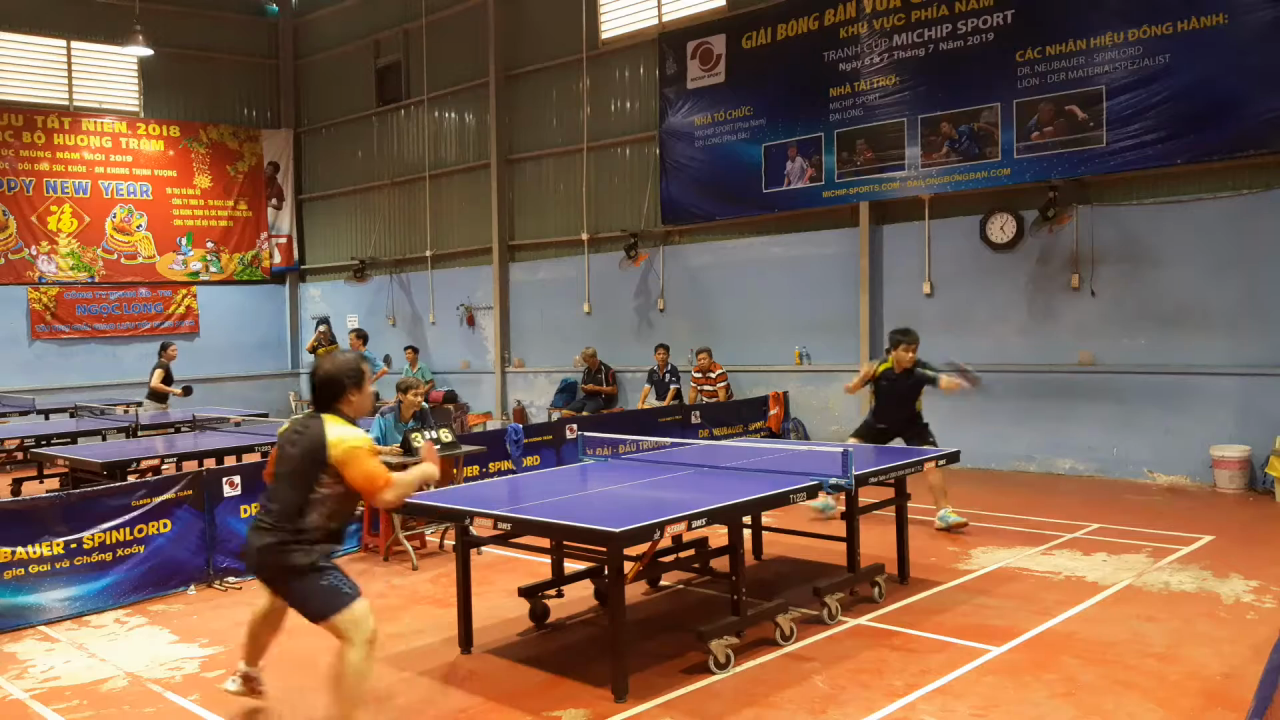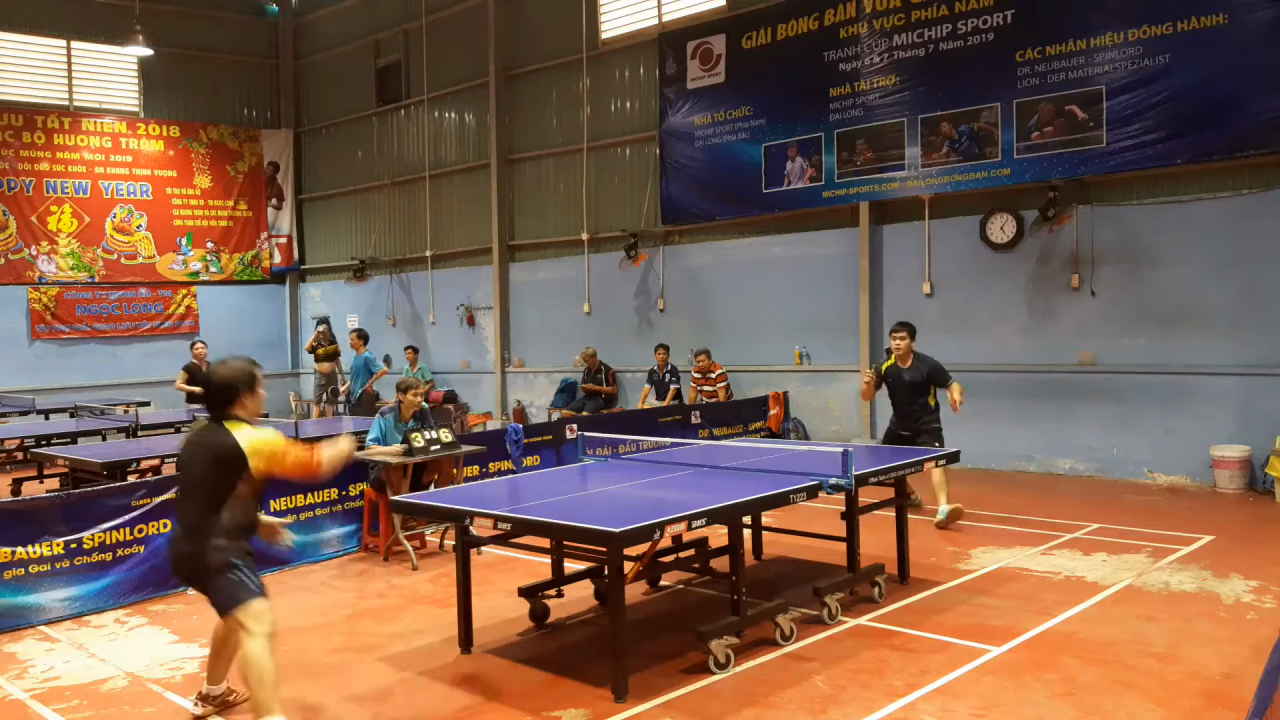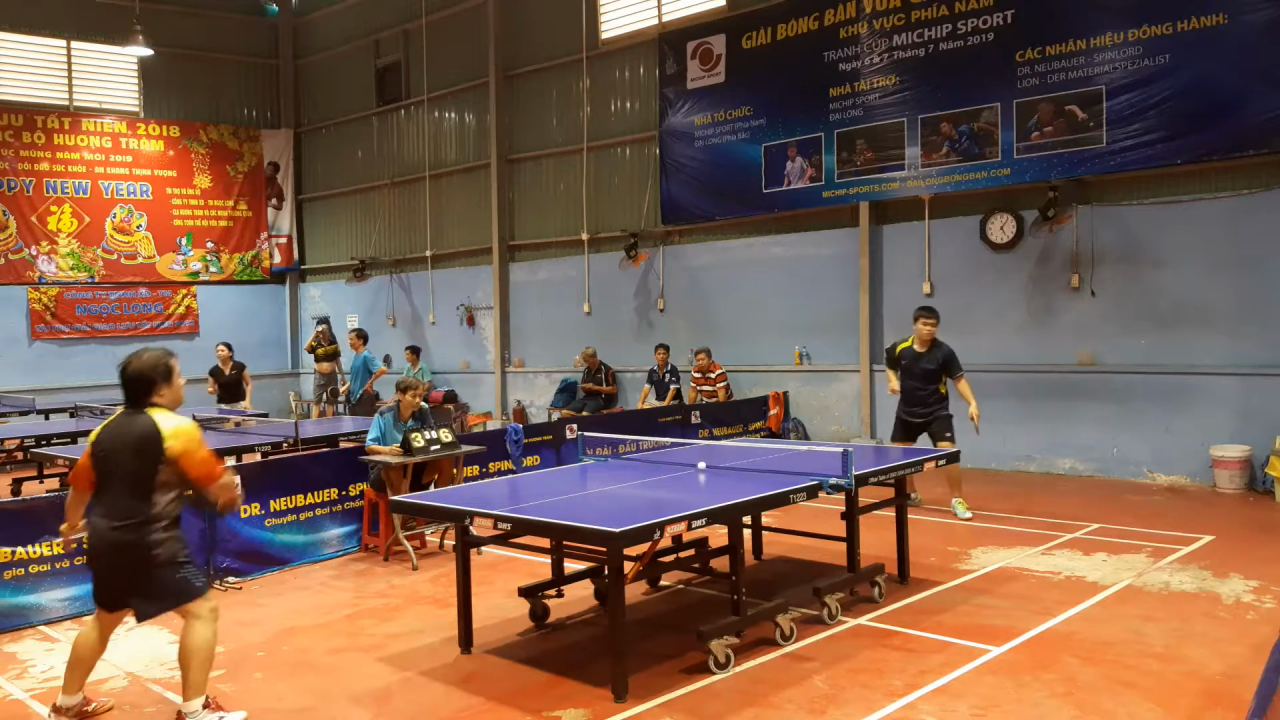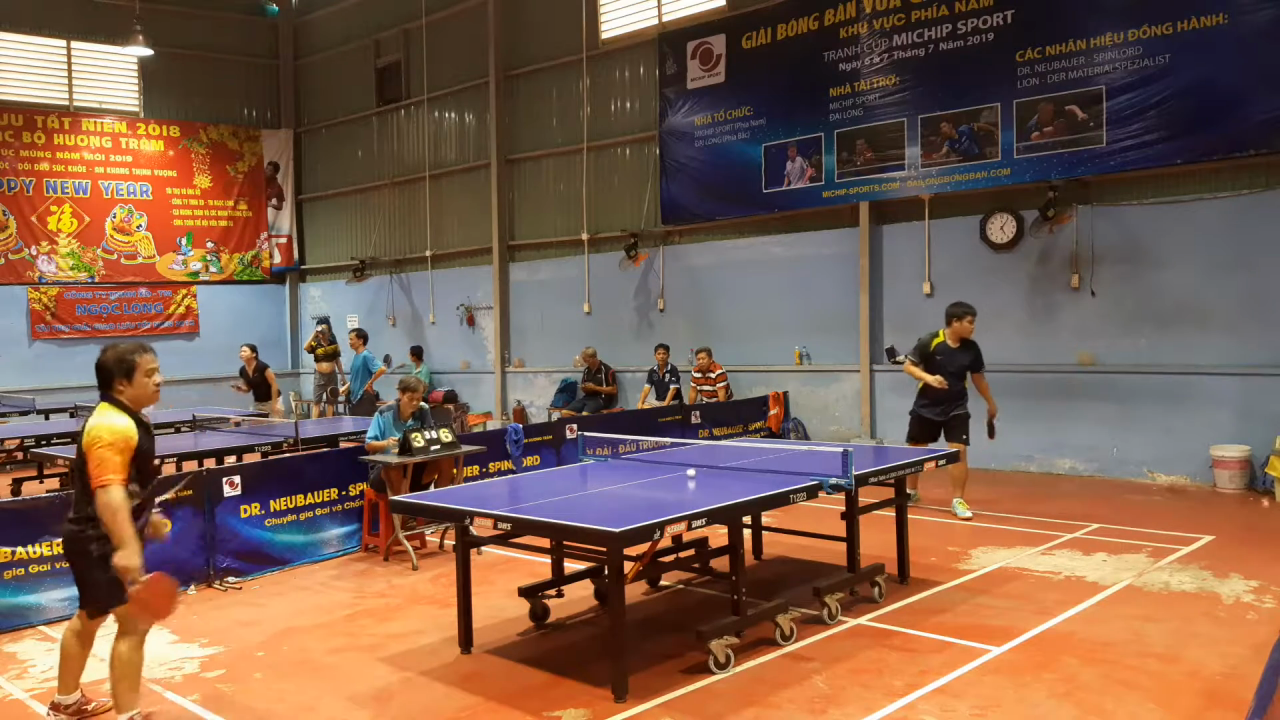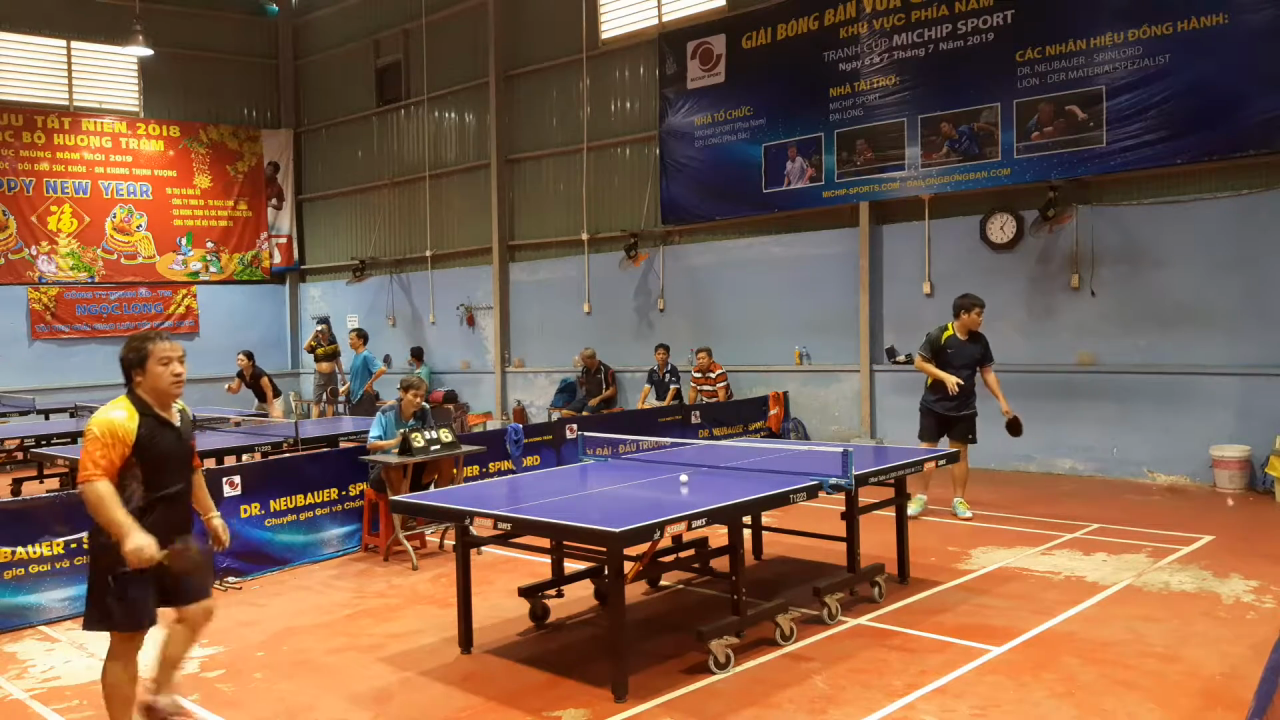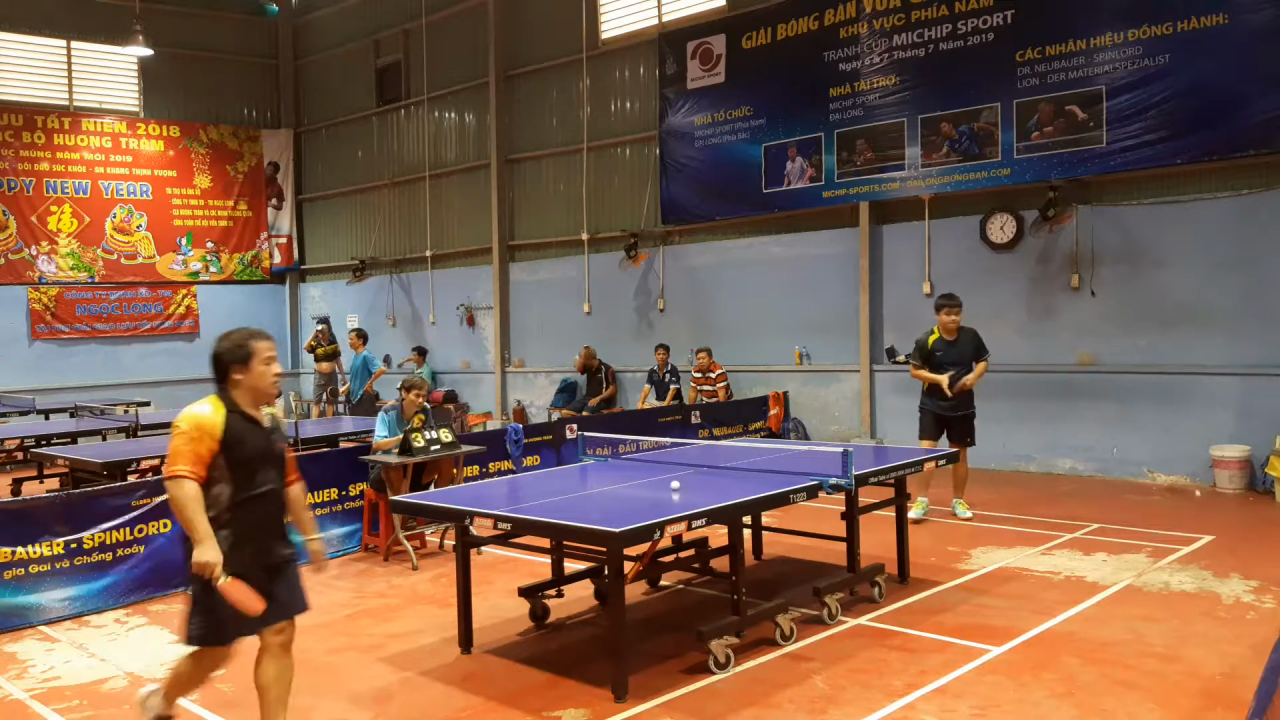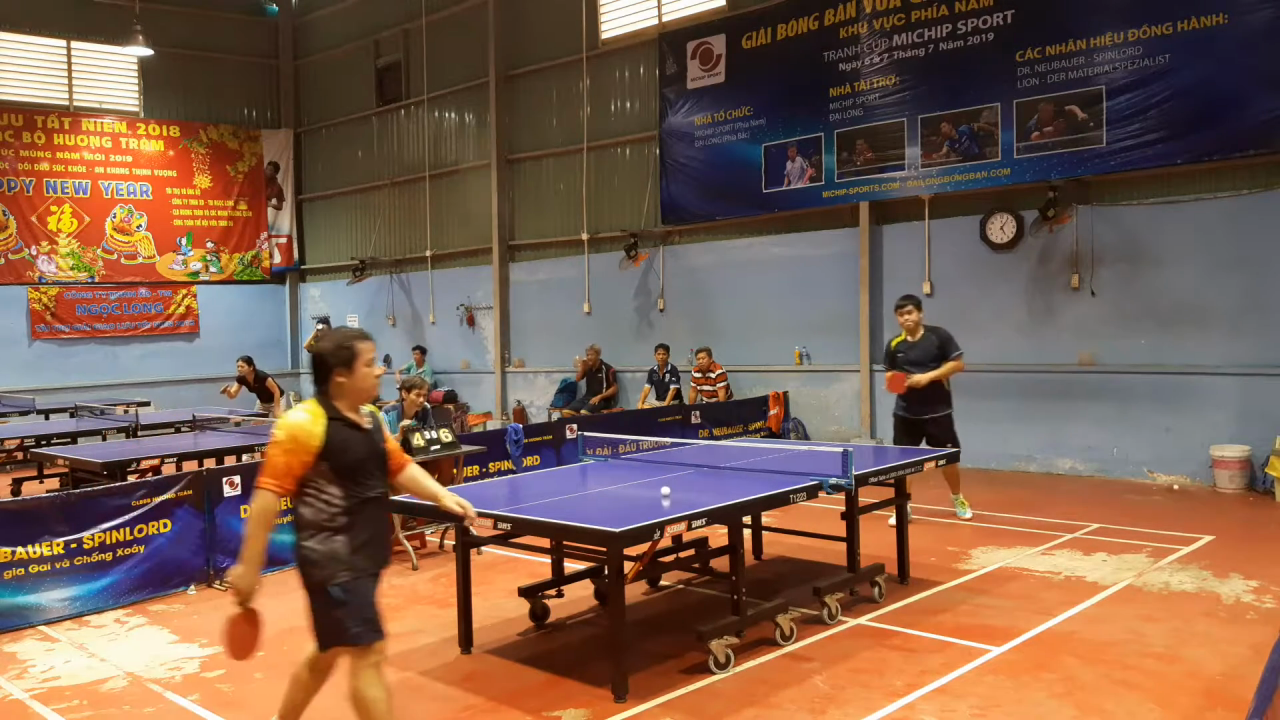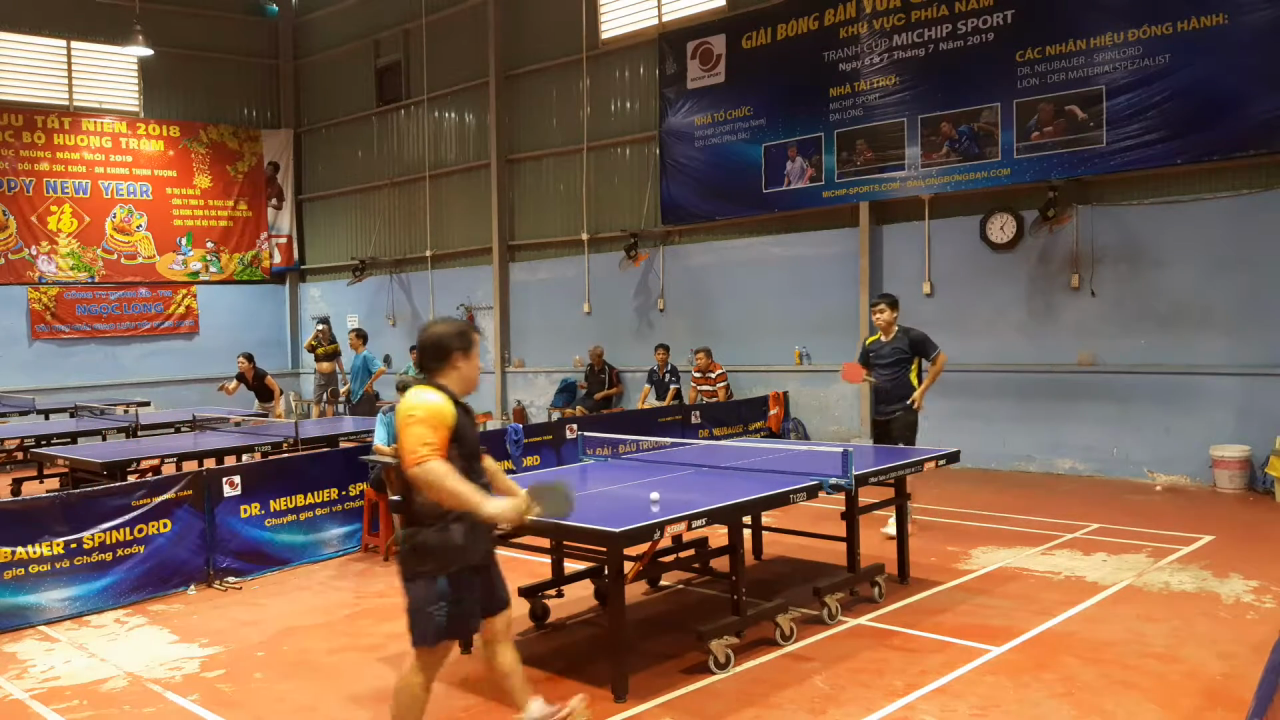
dt=0.4s
person 1, frame 1
left shoulder: (295, 428)
right shoulder: (349, 440)
right elbow: (386, 494)
right wrist: (425, 473)
left hip: (264, 543)
right hip: (297, 553)
left knee: (278, 601)
right knee: (360, 633)
left ankle: (246, 674)
person 1, frame 2
left shoulder: (198, 438)
right shoulder: (254, 441)
right elbow: (318, 464)
left wrist: (257, 521)
right wrist: (345, 446)
left hip: (188, 551)
right hip: (216, 554)
left knee: (238, 612)
right knee: (256, 627)
person 1, frame 3
left shoulder: (106, 431)
right shoulder: (176, 429)
left elbow: (81, 483)
right elbow: (218, 485)
left wrist: (71, 523)
right wrist: (232, 494)
left hip: (106, 541)
right hip: (149, 546)
left knee: (105, 619)
right knee: (202, 612)
person 1, frame 4
left shoulder: (110, 418)
right shoulder: (115, 426)
right elbow: (108, 490)
left wrist: (149, 515)
right wrist: (127, 547)
left hip: (89, 537)
right hip: (101, 542)
left knee: (89, 618)
right knee: (135, 622)
person 1, frame 5
left shoulder: (181, 414)
right shoulder: (115, 420)
right elbow: (92, 482)
left wrist: (210, 514)
right wrist: (130, 534)
left hip: (173, 544)
right hip: (127, 551)
left knee: (197, 611)
right knee: (128, 638)
person 1, frame 6
left shoulder: (271, 420)
right shoulder: (202, 418)
left elbow: (289, 481)
right elbow: (179, 480)
left wrist: (311, 533)
right wrist: (205, 542)
left hip: (271, 553)
right hip: (223, 559)
left knee: (280, 637)
right knee: (215, 651)
person 1, frame 7
left shoulder: (370, 418)
right shoulder: (303, 424)
left elbow: (401, 467)
right elbow: (268, 494)
left wrist: (446, 497)
right wrist: (249, 565)
left hip: (366, 558)
right hip: (335, 563)
left knee: (332, 650)
right knee: (368, 656)
person 1, frame 8
left shoulder: (451, 406)
right shoulder: (425, 405)
left elbow: (477, 462)
right elbow: (423, 469)
left wrist: (519, 495)
right wrist: (485, 505)
left hip: (470, 549)
right hip: (440, 553)
left knee: (500, 628)
right knee: (431, 654)
person 2, frame 1
left shoulder: (921, 369)
right shoulder: (878, 368)
left elbow: (943, 383)
right elbow: (850, 390)
left wrist: (955, 382)
right wrist: (863, 377)
left hip: (911, 423)
right hip: (879, 422)
left ankle: (943, 512)
right ankle: (829, 501)
person 2, frame 2
left shoulder: (928, 364)
right shoulder: (885, 367)
left elbow: (953, 385)
right elbow: (867, 397)
left wrist: (956, 395)
right wrist: (867, 383)
left hip: (927, 424)
right hip: (899, 425)
left ankle: (943, 508)
right ankle: (911, 495)
person 2, frame 3
left shoulder: (944, 352)
right shoulder: (899, 348)
left elbow: (959, 379)
right elbow: (890, 368)
left wrist: (972, 404)
right wrist: (893, 381)
left hip: (937, 411)
right hip: (907, 411)
left ankle: (957, 501)
right ankle: (911, 495)
person 2, frame 4
left shoulder: (972, 348)
right shoulder: (929, 342)
left elbow: (978, 377)
right elbow: (909, 366)
left wrist: (991, 403)
right wrist: (928, 378)
left hip: (956, 409)
right hip: (926, 407)
left knee: (959, 452)
left ankle: (958, 501)
right ankle: (911, 491)
person 2, frame 5
left shoulder: (980, 341)
right shoulder: (939, 336)
left elbow: (987, 371)
right elbow: (919, 362)
left wrist: (1002, 401)
right wrist: (945, 376)
left hip: (964, 407)
right hip: (935, 404)
left knee: (960, 452)
right knee: (927, 450)
left ankle: (958, 500)
right ankle: (919, 497)
person 2, frame 6
left shoulder: (971, 336)
right shoulder: (926, 341)
left elbow: (982, 361)
right elbow: (915, 371)
left wrist: (973, 377)
right wrist: (939, 378)
left hip: (963, 407)
right hip: (933, 406)
left knee: (960, 454)
right knee: (926, 450)
left ankle: (958, 501)
right ankle: (921, 501)
person 2, frame 7
left shoulder: (939, 336)
right shoulder: (894, 345)
left elbow: (957, 364)
right elbow: (889, 373)
left wrist: (928, 376)
left hip: (937, 409)
right hip: (906, 411)
left ankle: (957, 498)
person 2, frame 8
left shoulder: (912, 337)
right shoulder: (870, 343)
left elbow: (939, 360)
right elbow: (863, 371)
left wrist: (922, 390)
left hip: (904, 409)
right hip: (879, 411)
